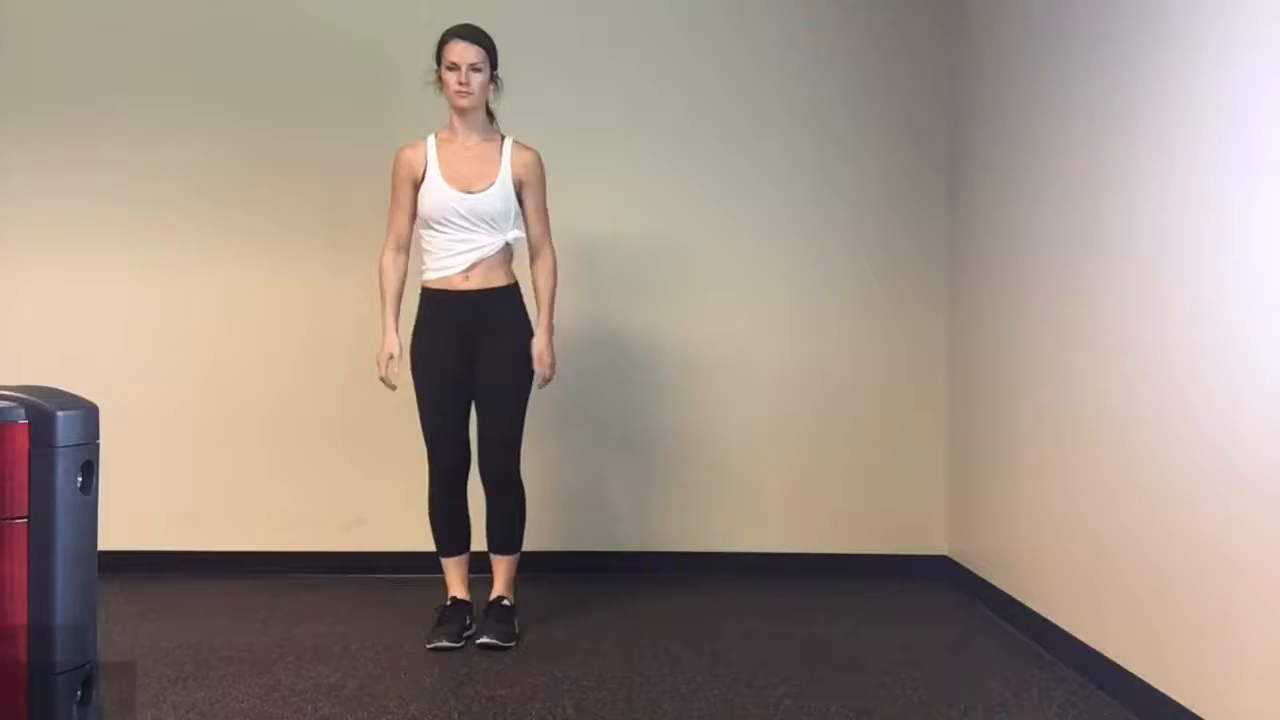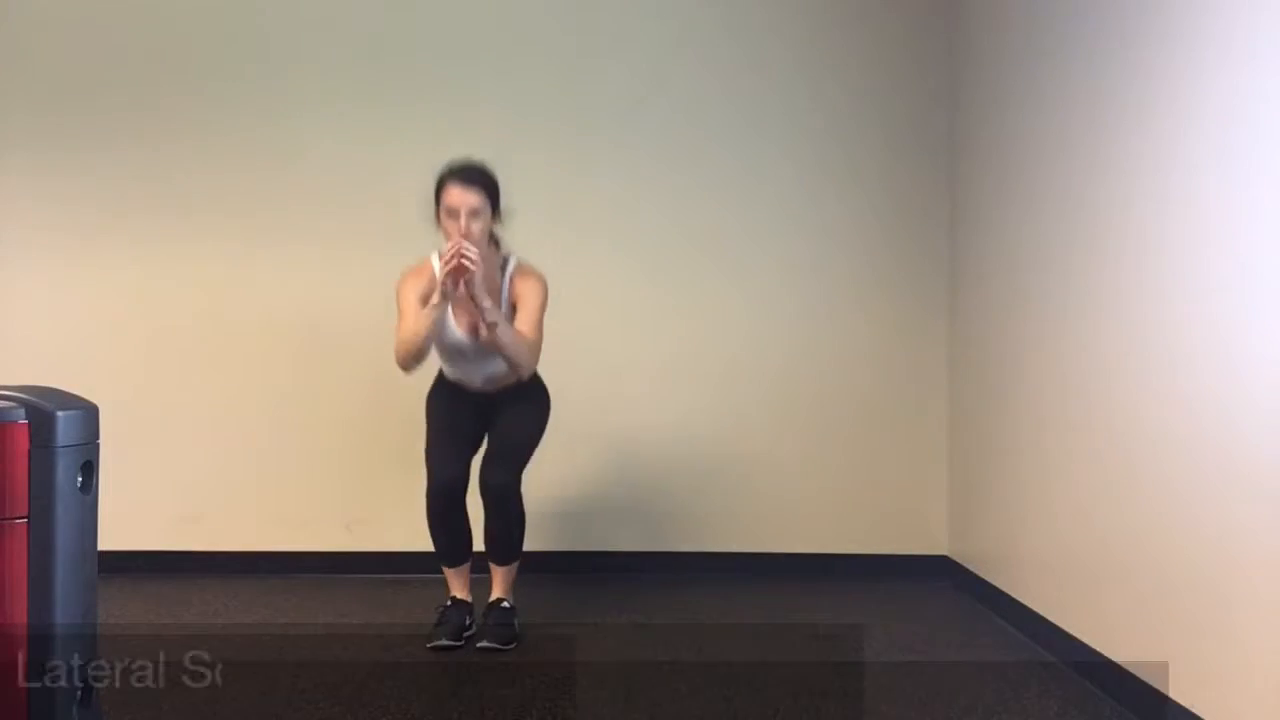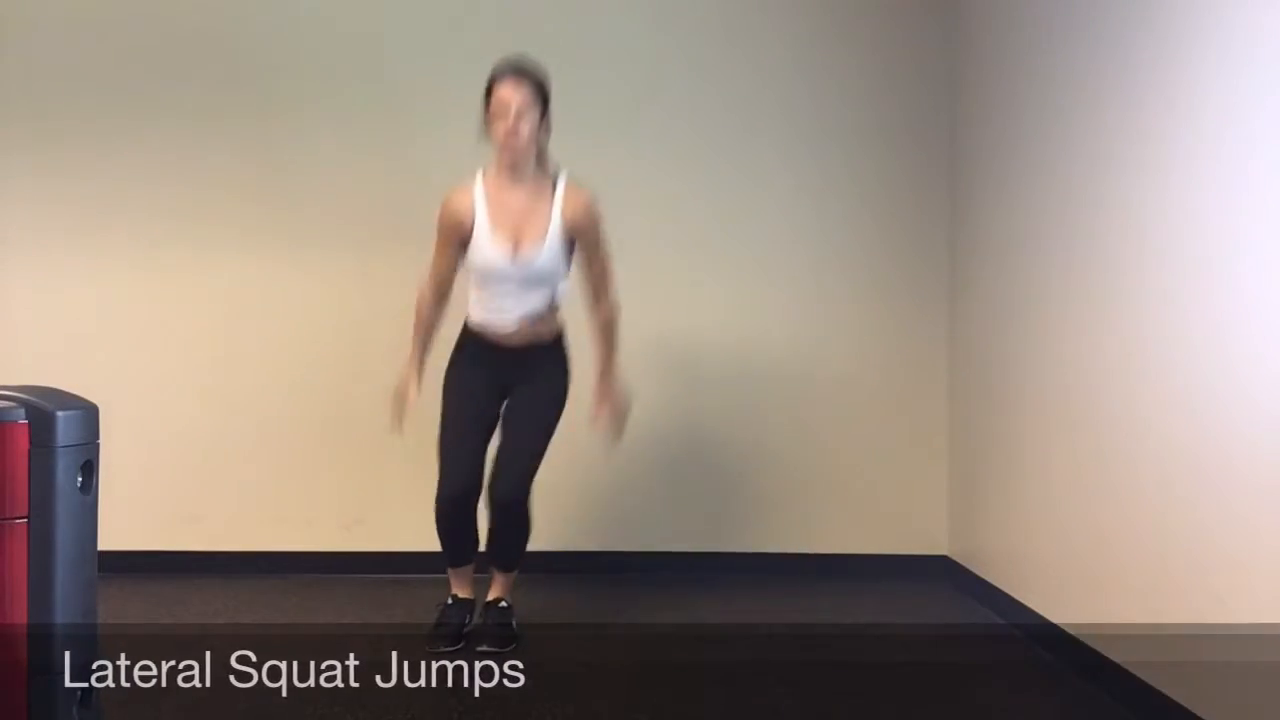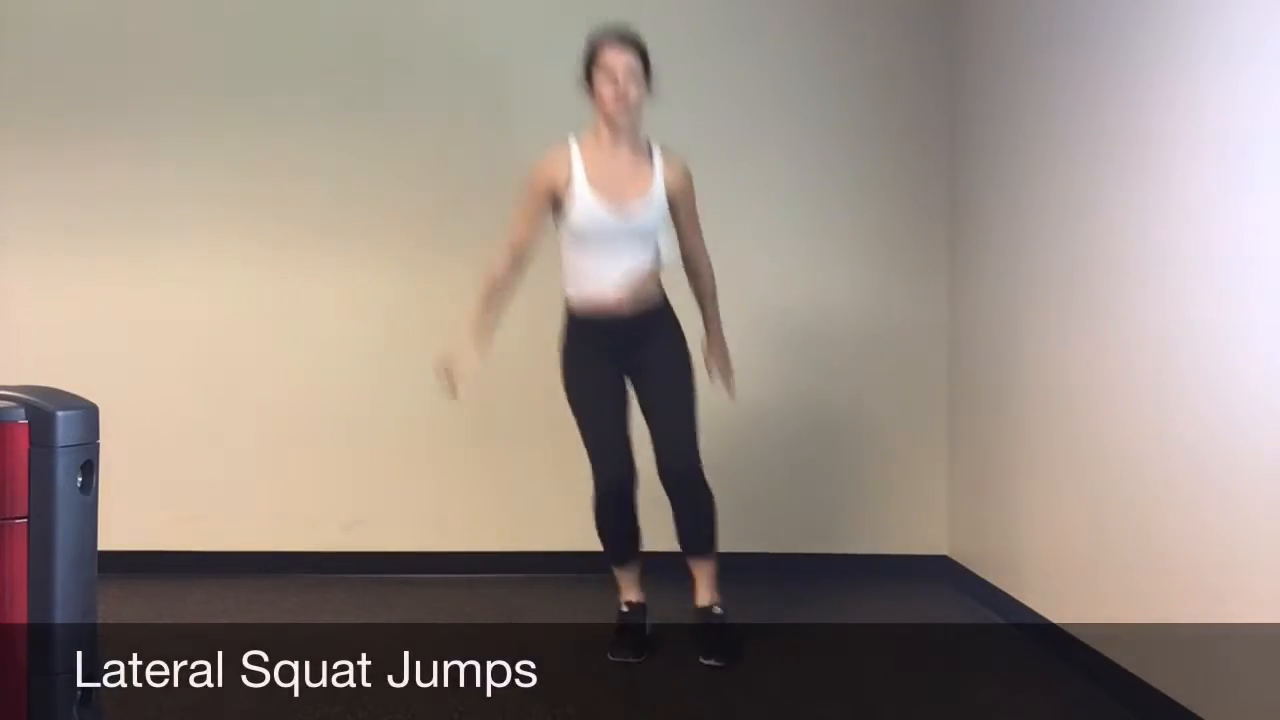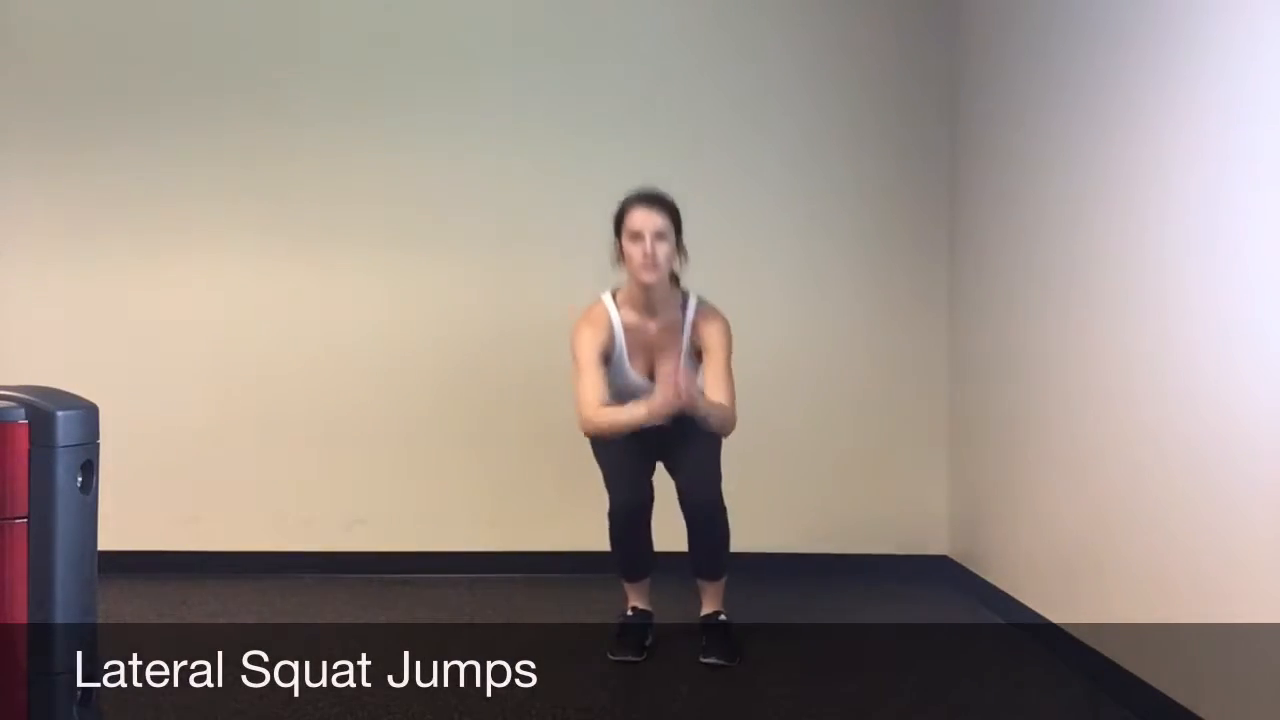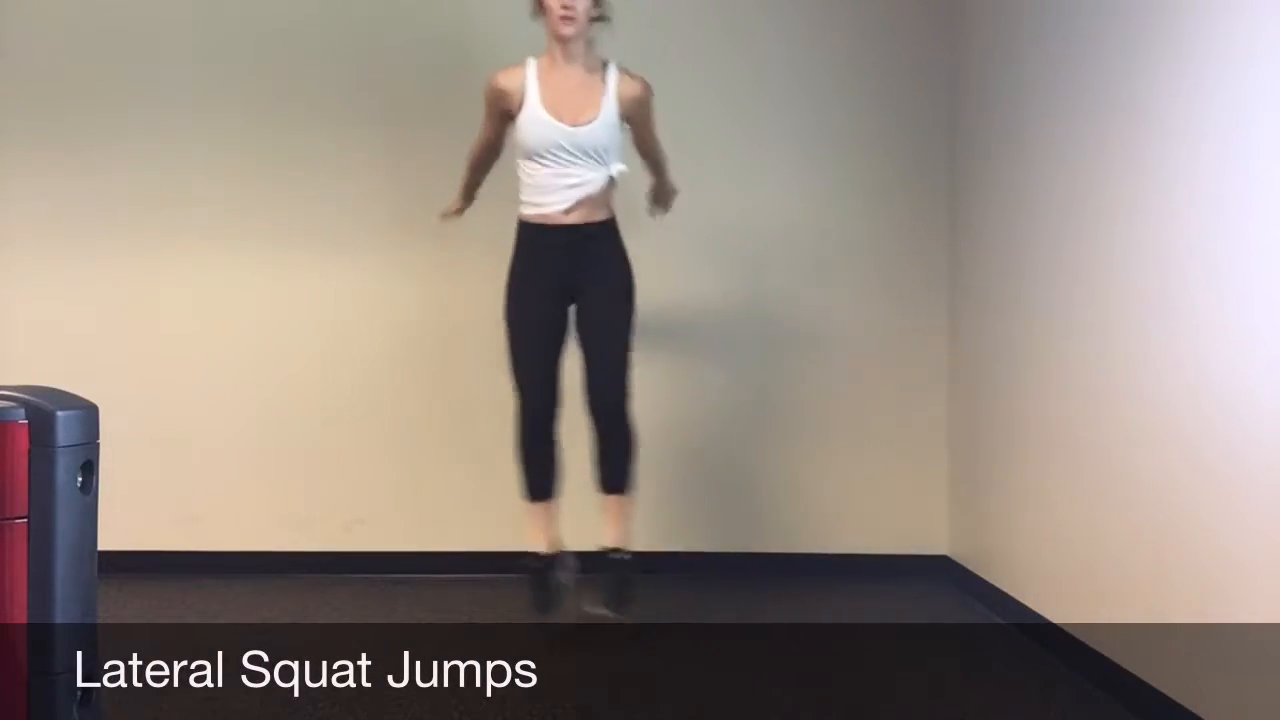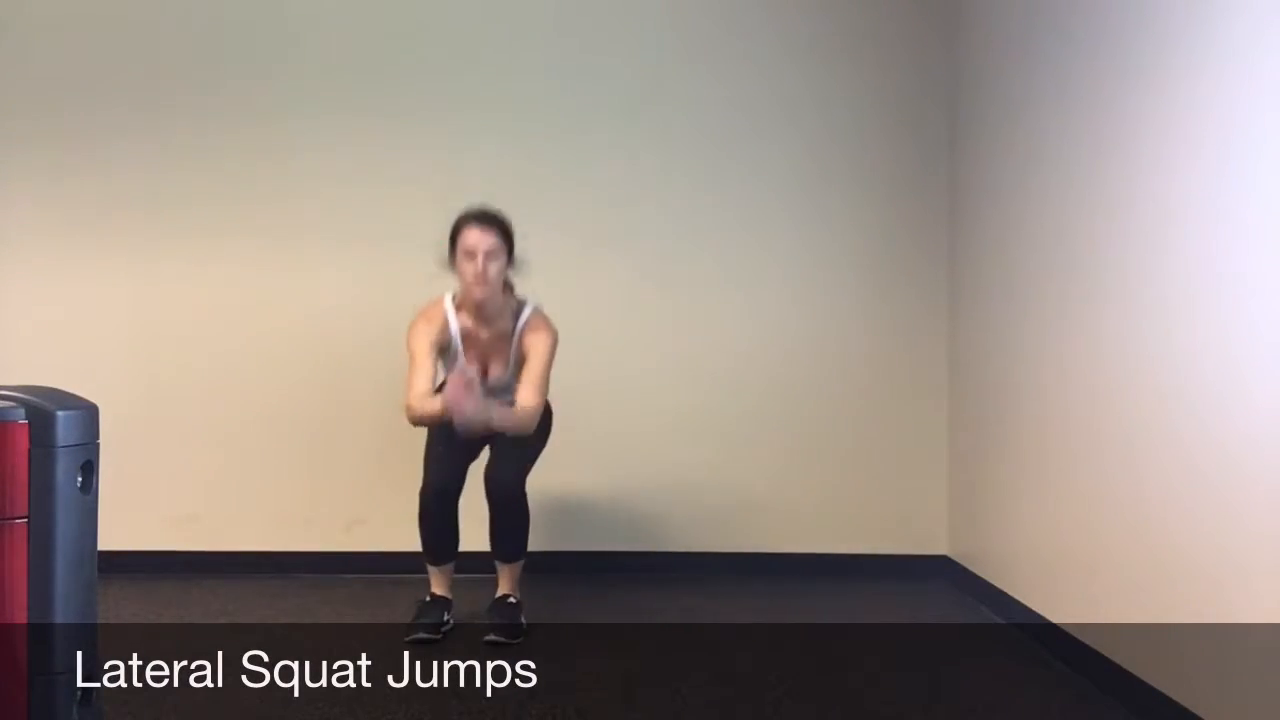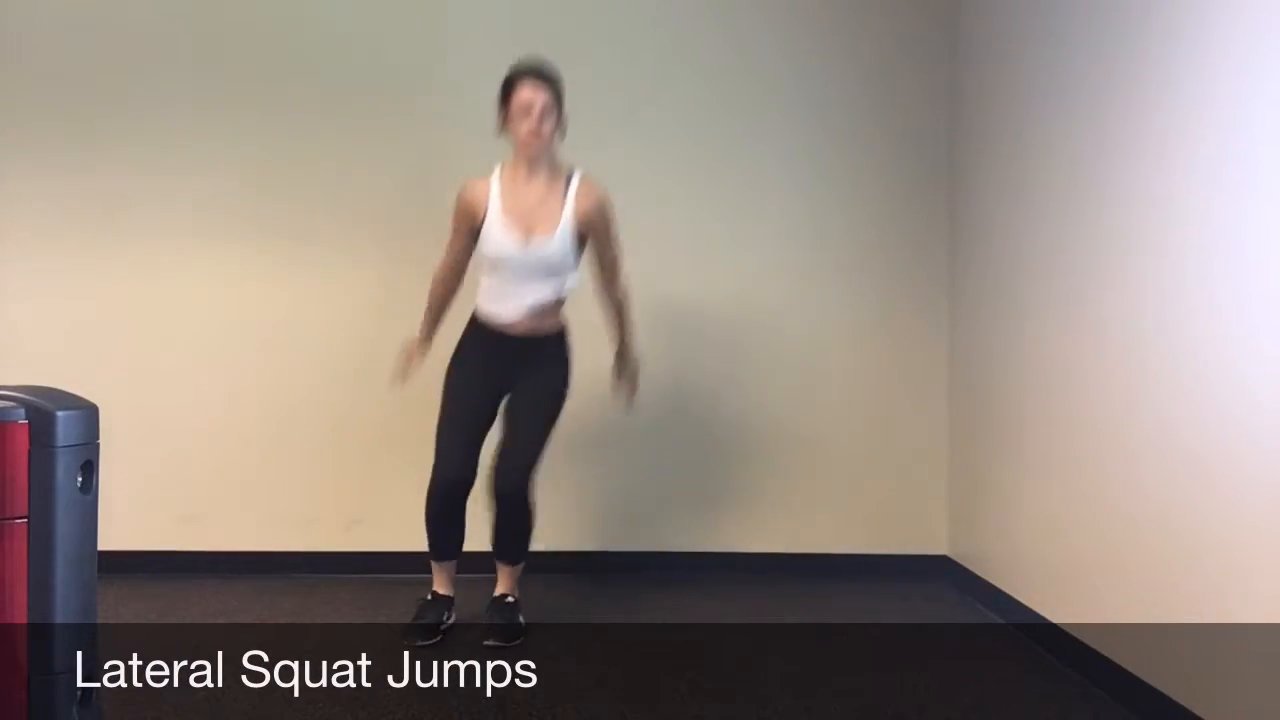
dt=0.5s
person 1, frame 1
left shoulder: (521, 159)
right shoulder: (414, 158)
left elbow: (541, 251)
right elbow: (396, 249)
left wrist: (544, 329)
right wrist: (388, 329)
left hip: (502, 316)
right hip: (438, 318)
left knee: (499, 461)
right knee: (446, 463)
left ankle: (502, 599)
right ankle: (456, 599)
person 1, frame 2
left shoulder: (525, 282)
right shoulder: (420, 279)
left elbow: (525, 364)
right elbow: (405, 358)
left wrist: (483, 300)
right wrist: (445, 294)
left hip: (517, 400)
right hip: (455, 398)
left knee: (499, 480)
right knee: (442, 484)
left ankle: (502, 600)
right ankle: (459, 599)
person 1, frame 3
left shoulder: (574, 205)
right shoulder: (463, 205)
left elbow: (602, 299)
right elbow: (434, 292)
left wrist: (608, 375)
right wrist: (413, 367)
left hip: (542, 365)
right hip: (476, 359)
left knee: (509, 487)
right knee: (455, 489)
left ankle: (500, 600)
right ankle: (459, 598)
person 1, frame 4
left shoulder: (669, 171)
right shoulder: (560, 166)
left elbow: (696, 257)
right elbow: (512, 259)
left wrist: (715, 335)
right wrist: (474, 340)
left hip: (654, 332)
right hip: (587, 339)
left knee: (680, 465)
right knee: (612, 473)
left ankle: (708, 607)
right ankle: (631, 604)
person 1, frame 5
left shoulder: (707, 321)
right shoulder: (596, 323)
left elbow: (725, 419)
right elbow: (591, 418)
left wrist: (694, 399)
right wrist: (649, 407)
left hip: (686, 429)
right hip: (623, 430)
left knee: (705, 503)
right knee: (628, 504)
left ankle: (713, 614)
right ankle: (637, 611)
person 1, frame 6
left shoulder: (629, 90)
right shoulder: (511, 87)
left elbow: (649, 149)
right elbow: (486, 149)
left wrist: (663, 187)
right wrist: (463, 199)
left hip: (601, 255)
right hip: (536, 255)
left knee: (609, 404)
right knee: (537, 407)
left ankle: (617, 549)
right ankle: (544, 550)
person 1, frame 7
left shoulder: (536, 329)
right shoulder: (432, 321)
left elbow: (529, 415)
right elbow: (416, 406)
left wrist: (487, 412)
right wrist: (446, 403)
left hip: (516, 420)
right hip: (455, 416)
left knee: (502, 483)
right knee: (438, 486)
left ankle: (508, 596)
right ankle: (438, 596)
person 1, frame 8
left shoulder: (587, 199)
right shoulder: (478, 196)
left elbow: (612, 282)
right elbow: (449, 277)
left wrist: (624, 352)
right wrist: (422, 339)
left hip: (544, 355)
right hip: (482, 347)
left knee: (510, 477)
right knee: (451, 474)
left ankle: (508, 594)
right ankle: (441, 592)
